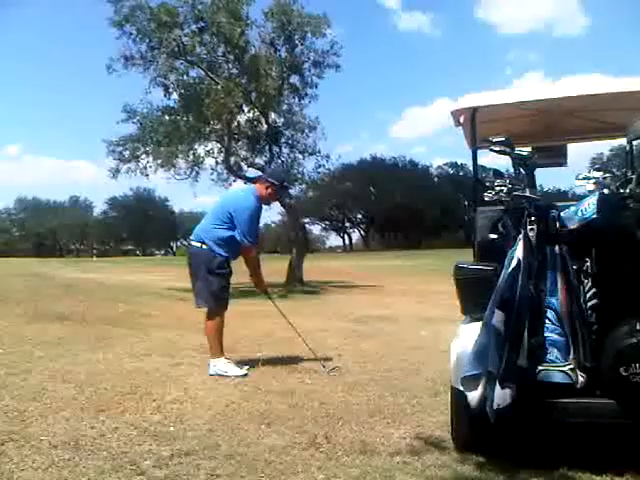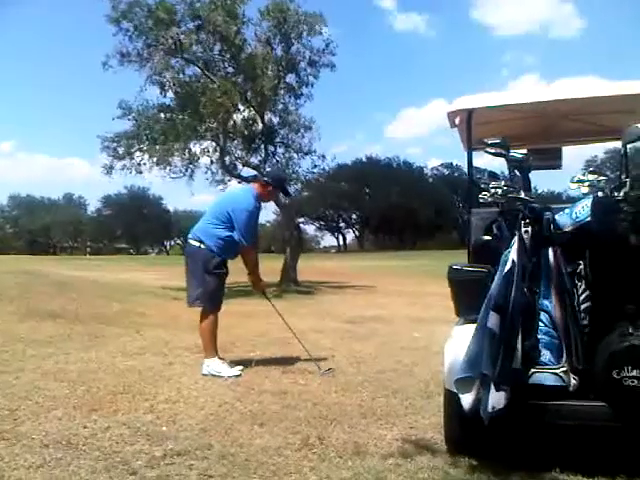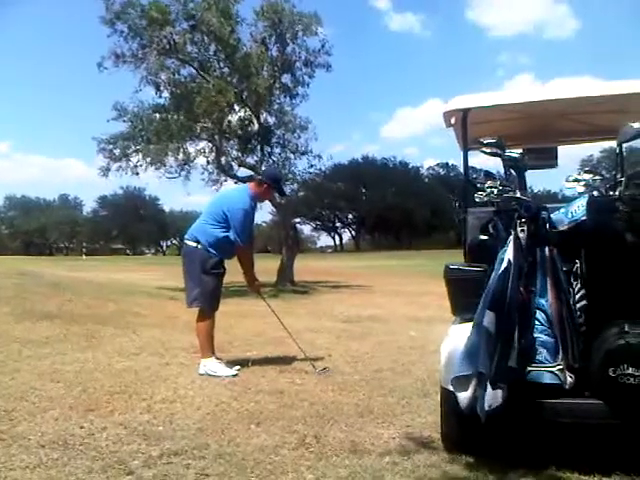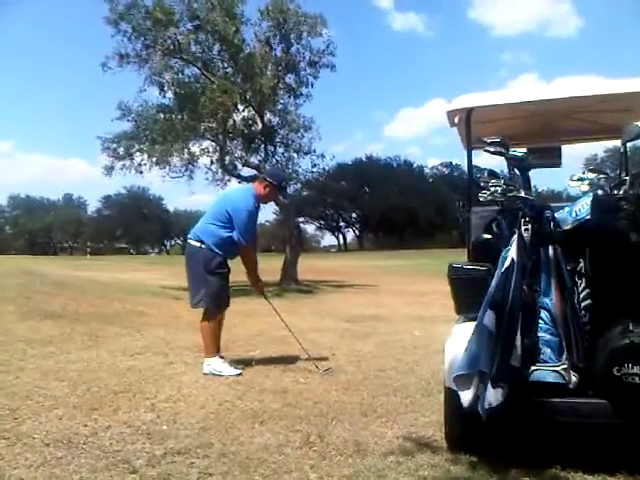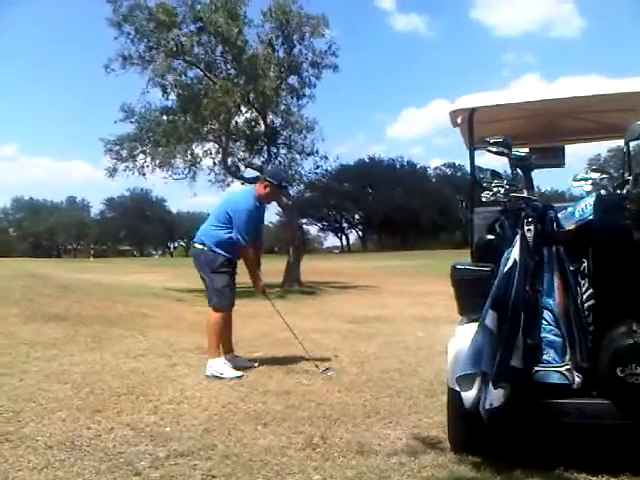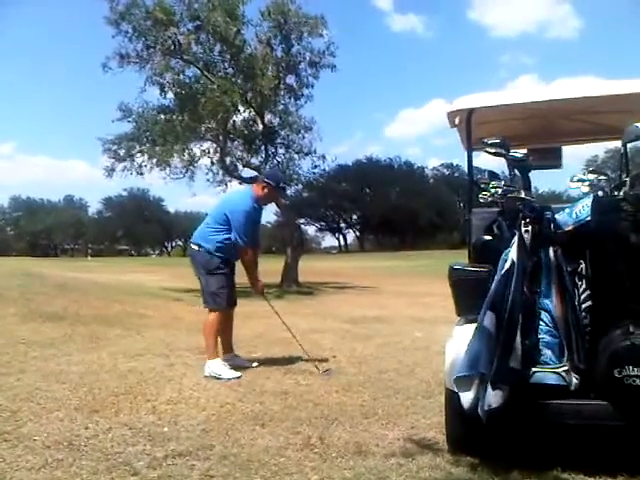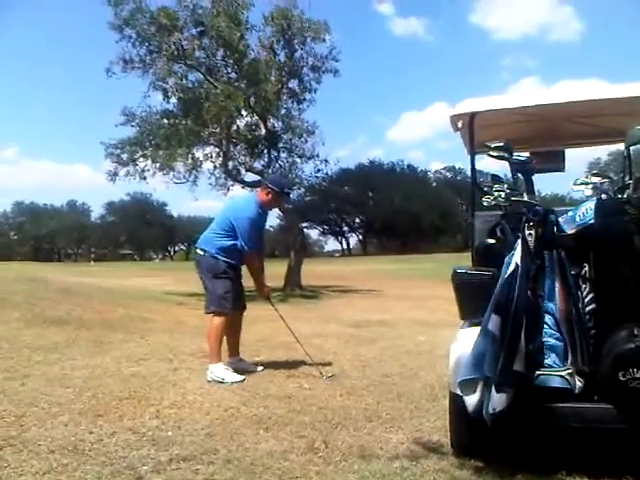
dt=0.7s
person 1, frame 1
left shoulder: (247, 195)
right shoulder: (248, 203)
left elbow: (250, 243)
right elbow: (248, 247)
left wrist: (256, 276)
right wrist: (258, 278)
left hip: (212, 252)
right hip: (207, 252)
left knee: (219, 307)
right knee: (215, 307)
left ankle: (219, 358)
right ankle: (217, 361)
person 1, frame 2
left shoulder: (247, 194)
right shoulder: (246, 203)
left elbow: (250, 242)
right elbow: (246, 246)
left wrist: (254, 274)
right wrist: (255, 277)
left hip: (209, 251)
right hip: (204, 250)
left knee: (213, 307)
right knee: (209, 307)
left ankle: (214, 358)
right ankle: (210, 361)
person 1, frame 3
left shoulder: (244, 196)
right shoulder: (241, 203)
left elbow: (246, 241)
right elbow: (240, 245)
left wrist: (250, 274)
right wrist: (250, 277)
left hip: (208, 252)
right hip: (201, 251)
left knee: (210, 307)
right knee: (206, 307)
left ankle: (210, 357)
right ankle: (207, 361)
person 1, frame 4
left shoulder: (249, 197)
right shoulder: (245, 203)
left elbow: (250, 241)
right elbow: (244, 245)
left wrist: (254, 273)
right wrist: (254, 277)
left hip: (212, 252)
right hip: (205, 251)
left knee: (220, 306)
right knee: (212, 306)
left ankle: (216, 355)
right ankle: (211, 361)
person 1, frame 5
left shoulder: (257, 203)
right shoulder: (245, 203)
left elbow: (256, 241)
right elbow: (245, 246)
left wrist: (257, 273)
right wrist: (256, 278)
left hip: (223, 254)
right hip: (210, 252)
left knee: (226, 307)
right knee: (220, 306)
left ankle: (229, 356)
right ankle: (214, 362)
person 1, frame 6
left shoulder: (254, 204)
right shoulder: (243, 204)
left elbow: (253, 243)
right elbow: (243, 248)
left wrist: (255, 274)
right wrist: (254, 279)
left hip: (220, 255)
right hip: (207, 253)
left knee: (227, 307)
right knee: (217, 306)
left ankle: (228, 356)
right ankle: (212, 362)
person 1, frame 7
left shoulder: (259, 208)
right shoulder: (248, 211)
left elbow: (258, 248)
right elbow: (249, 253)
left wrist: (261, 280)
right wrist: (260, 284)
left hip: (227, 260)
right hip: (213, 258)
left knee: (236, 310)
right knee: (221, 310)
left ankle: (234, 359)
right ankle: (215, 366)
